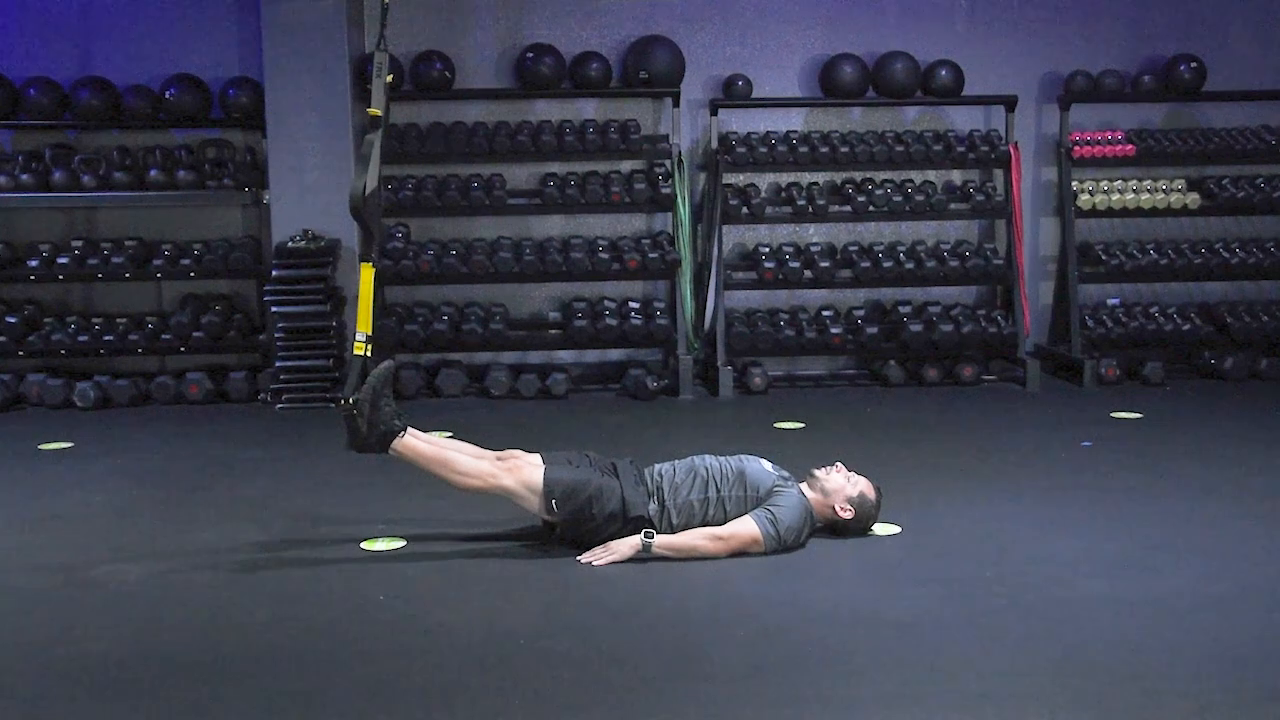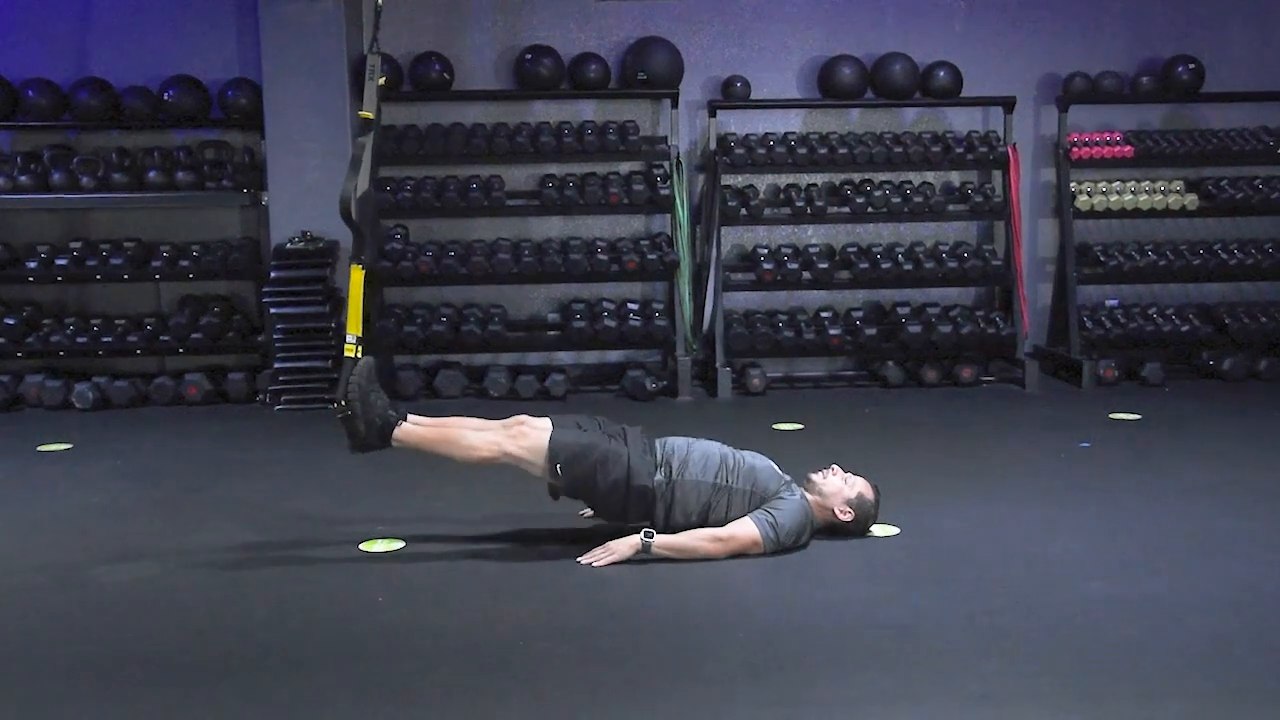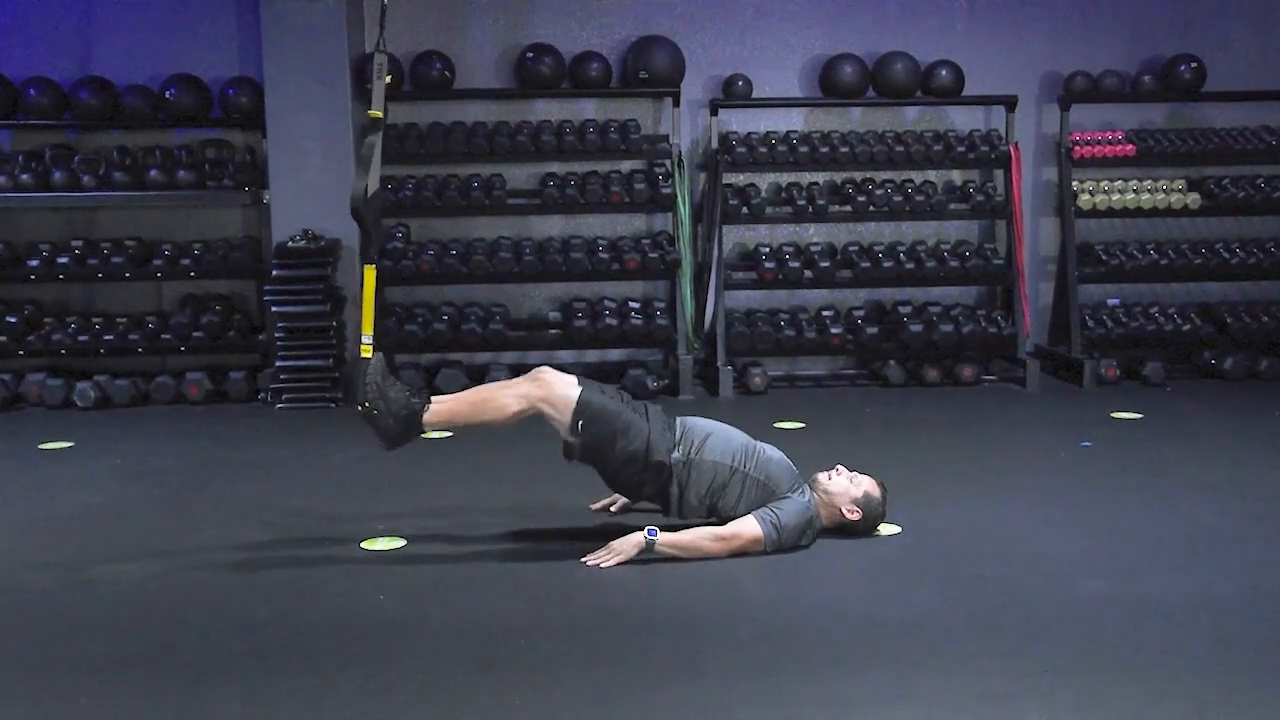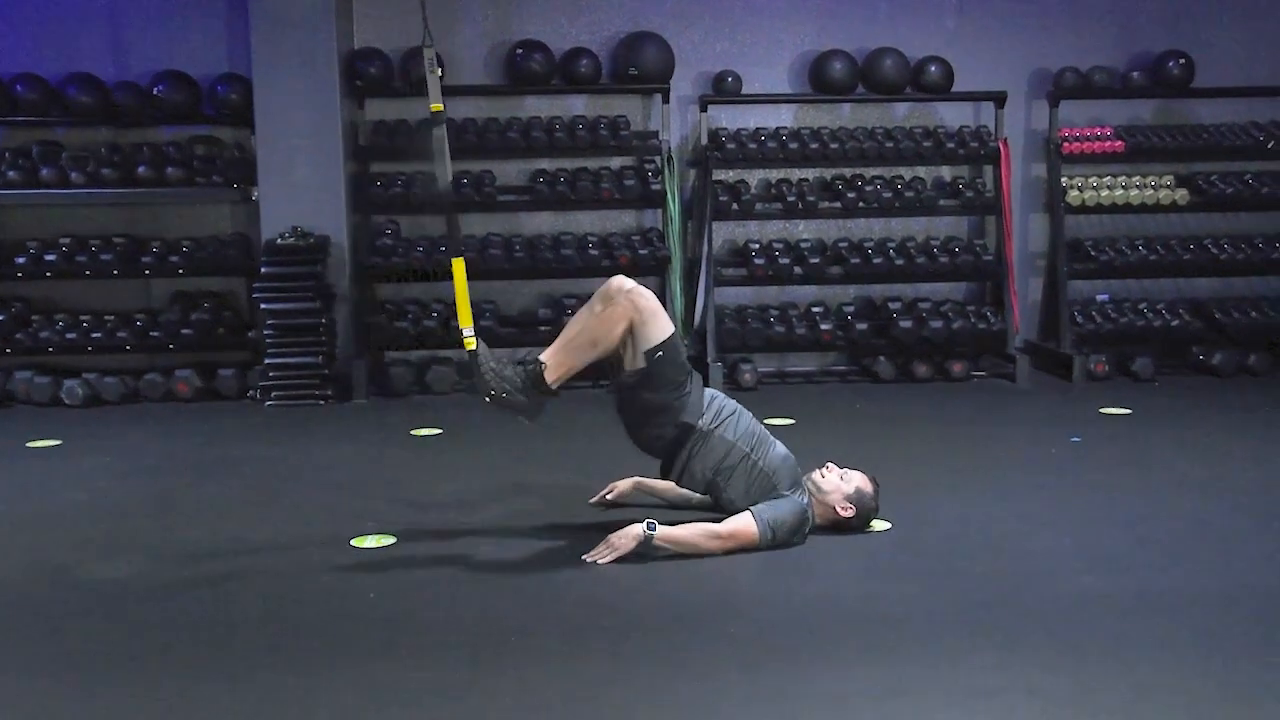
dt=0.5s
person 1, frame 1
left shoulder: (793, 514)
right shoulder: (781, 484)
left elbow: (723, 539)
left wrist: (640, 541)
left hip: (637, 508)
right hip: (641, 481)
left knee: (508, 476)
right knee: (512, 460)
left ankle: (389, 437)
right ankle: (391, 431)
person 1, frame 2
left shoulder: (794, 517)
right shoulder: (784, 489)
left elbow: (723, 541)
left wrist: (640, 541)
left hip: (646, 483)
right hip: (648, 457)
left knee: (513, 442)
right knee: (520, 426)
left ankle: (386, 429)
right ankle: (394, 423)
person 1, frame 3
left shoulder: (799, 519)
right shoulder: (795, 488)
left elbow: (725, 538)
left wrist: (646, 538)
left hip: (659, 461)
right hip: (666, 443)
left knee: (543, 388)
right knee: (544, 383)
left ankle: (413, 416)
right ankle: (418, 410)
person 1, frame 4
left shoulder: (793, 516)
right shoulder: (792, 493)
left elbow: (724, 537)
left wrist: (646, 532)
left hip: (678, 425)
right hip: (689, 418)
left knee: (634, 301)
right knee: (618, 288)
left ankle: (537, 383)
right ankle: (534, 373)
